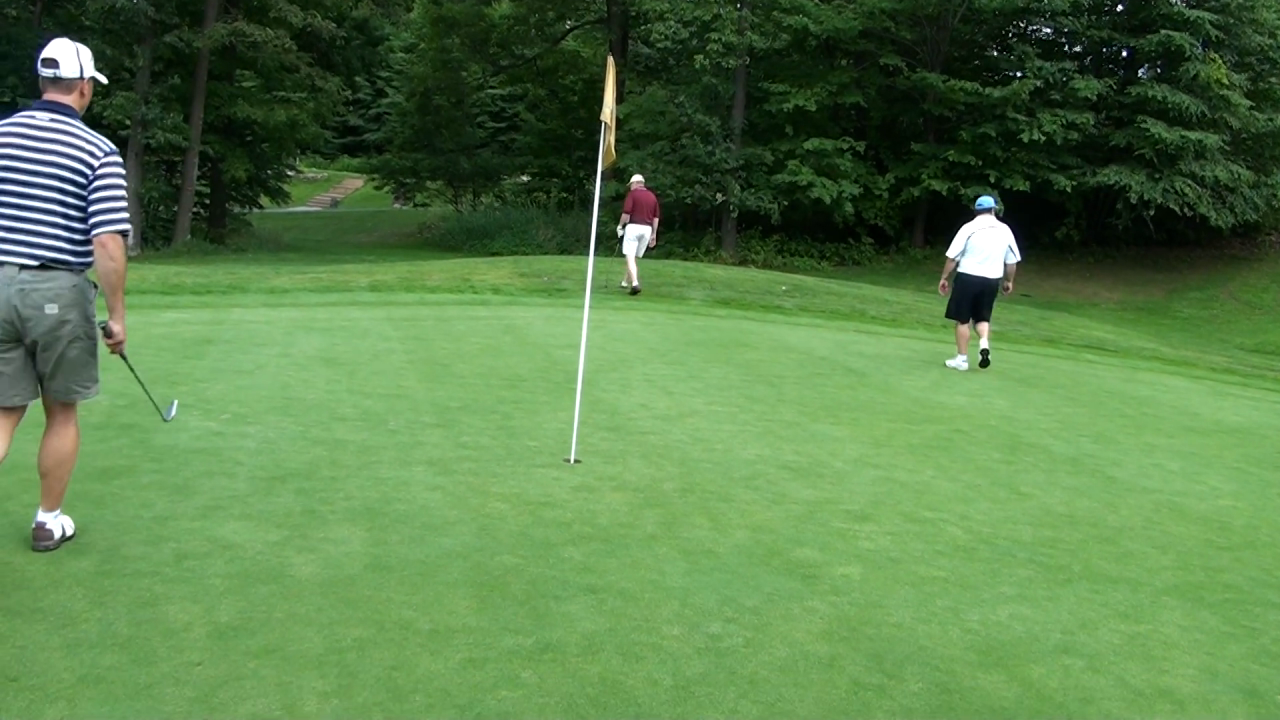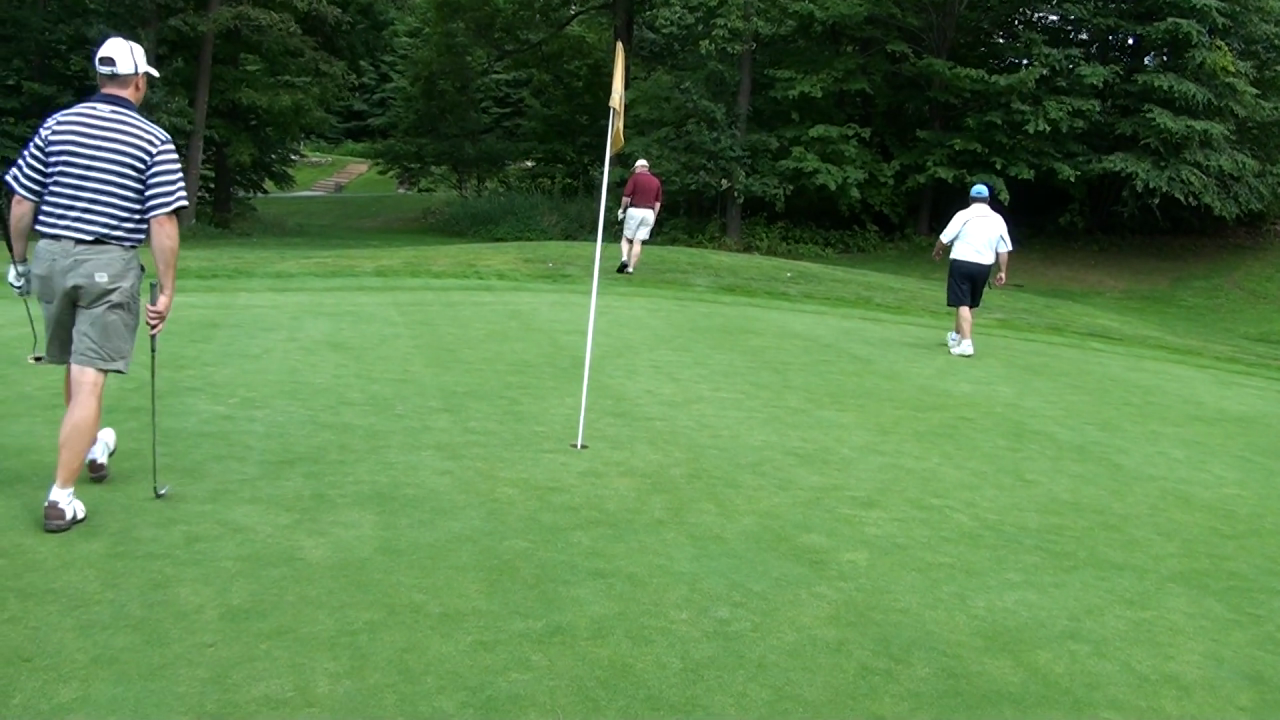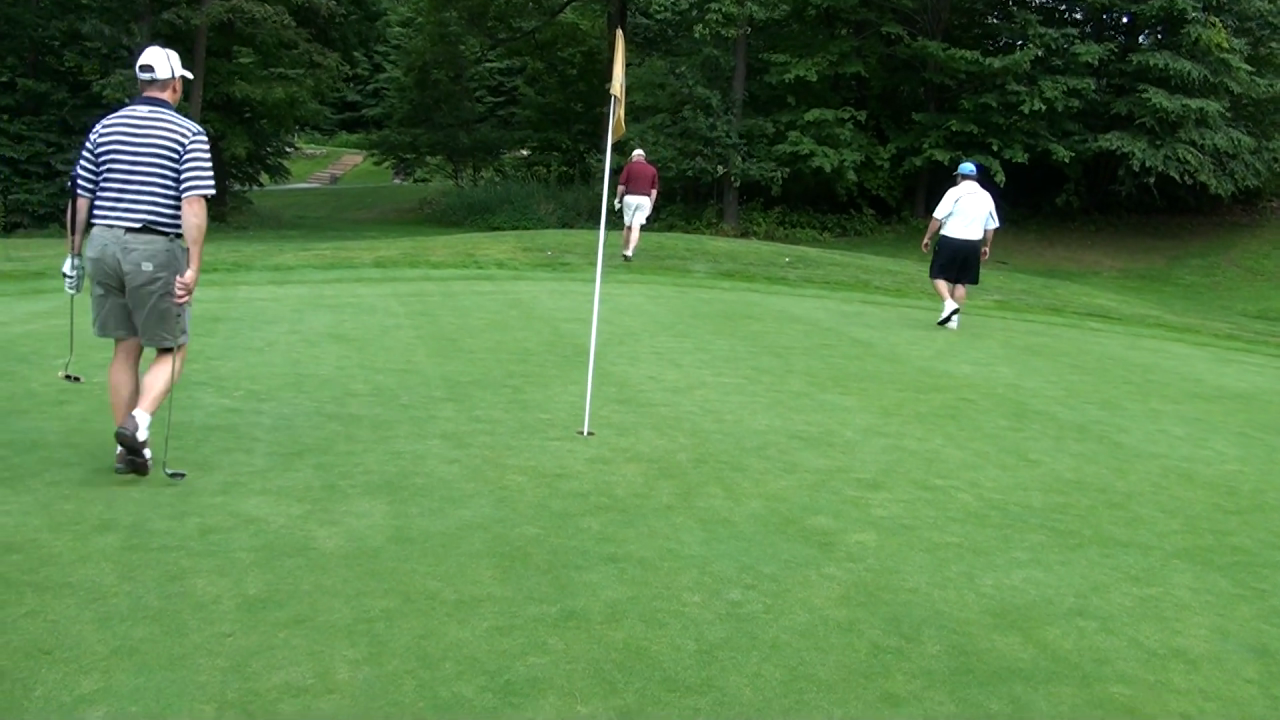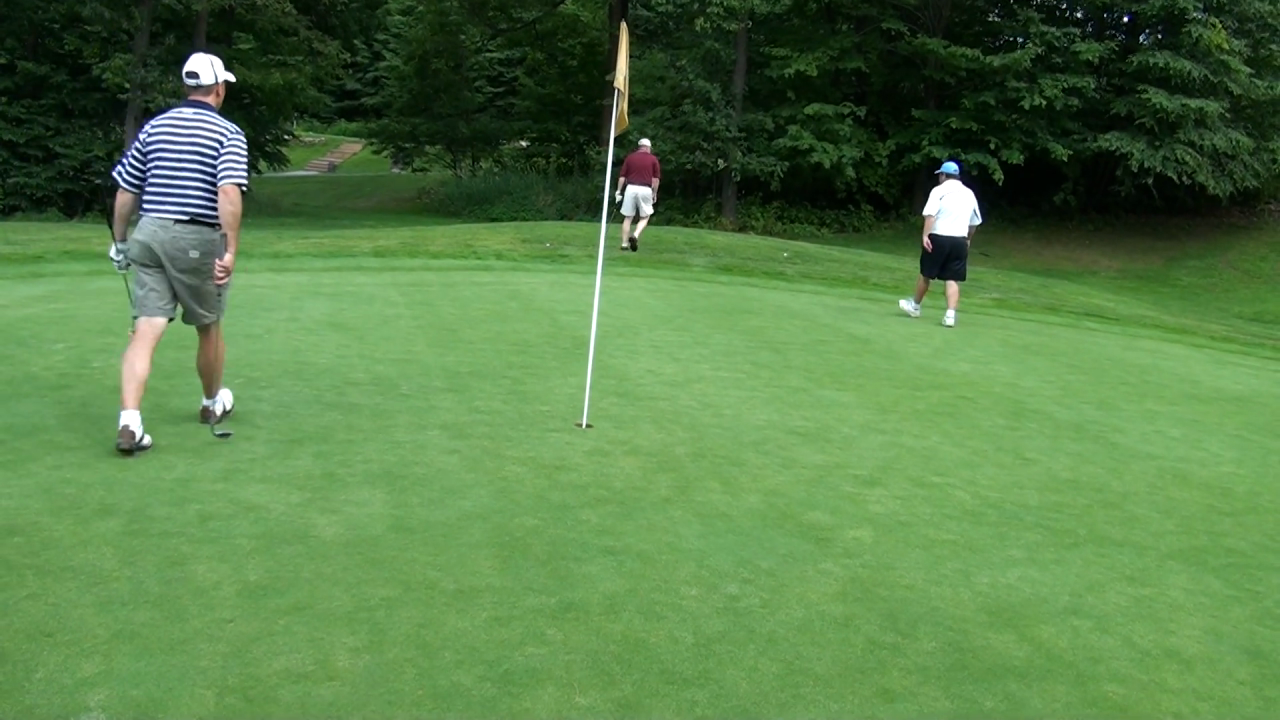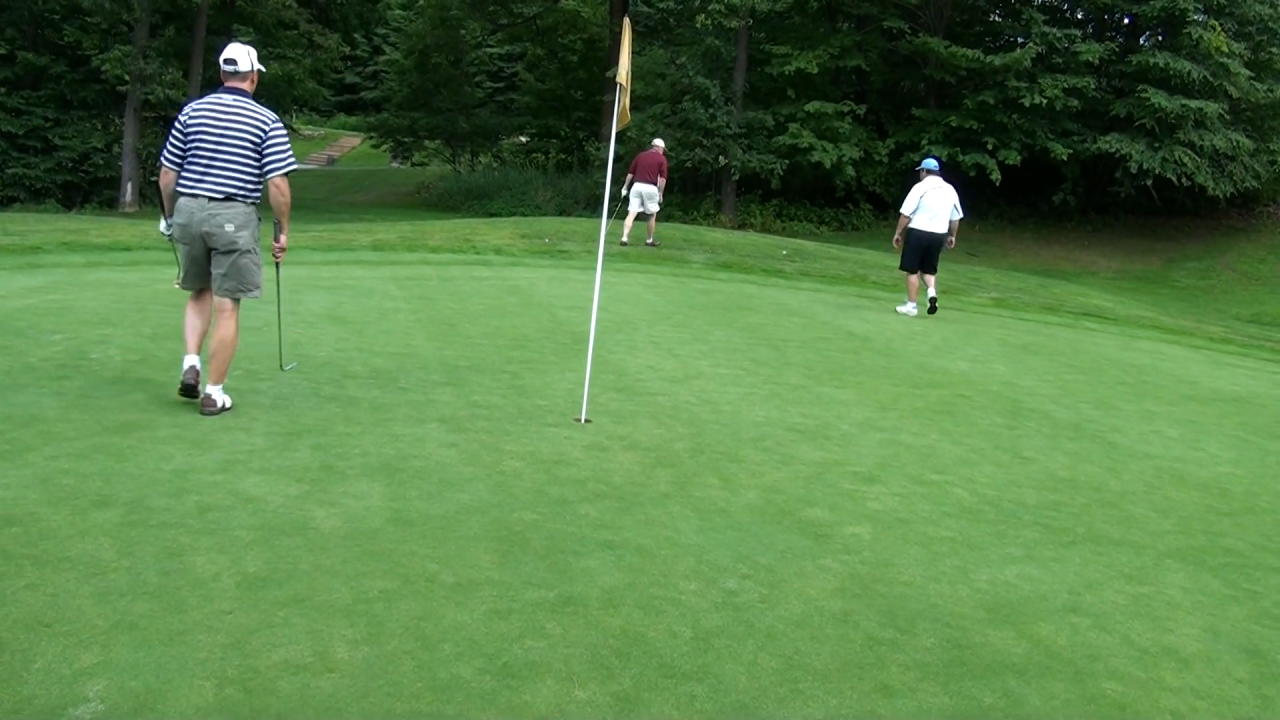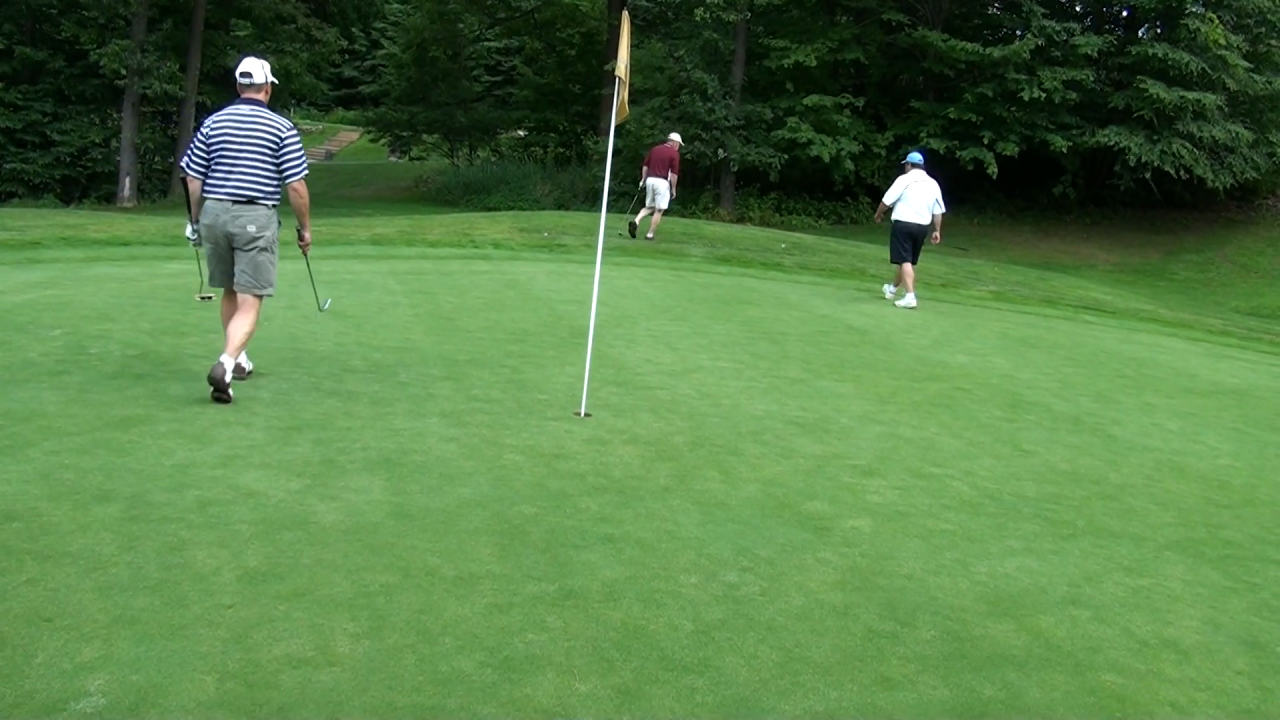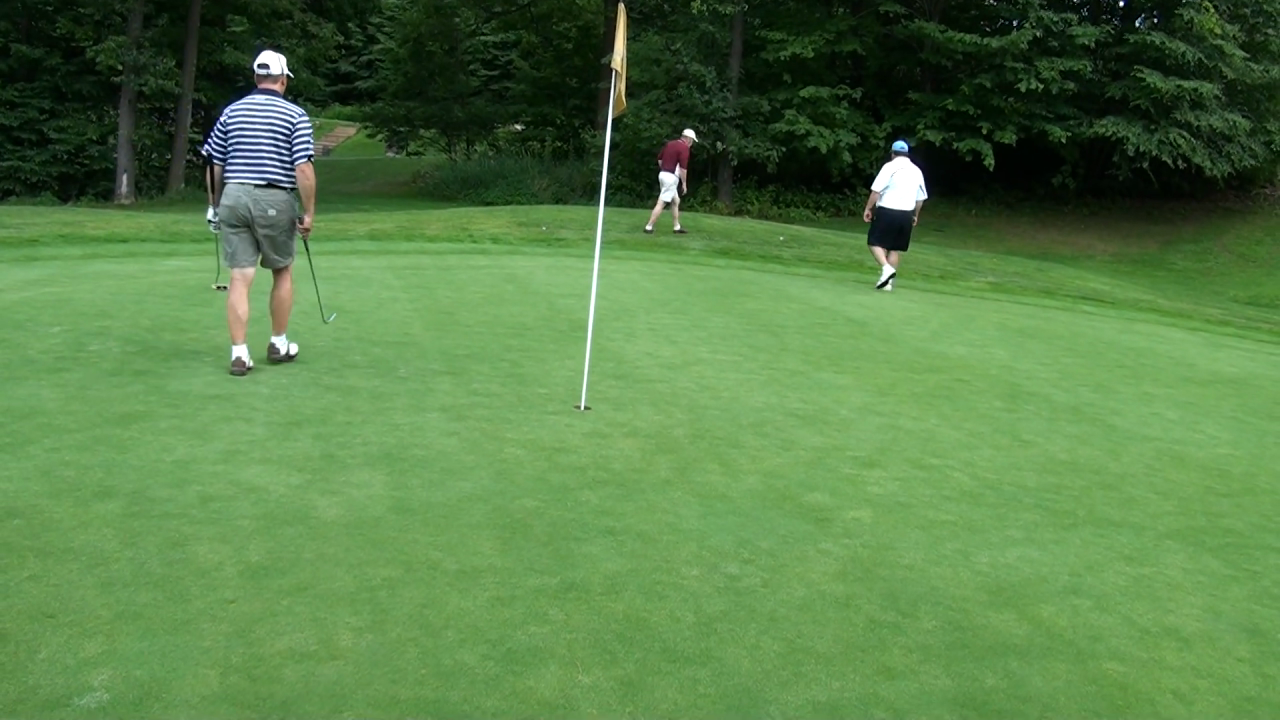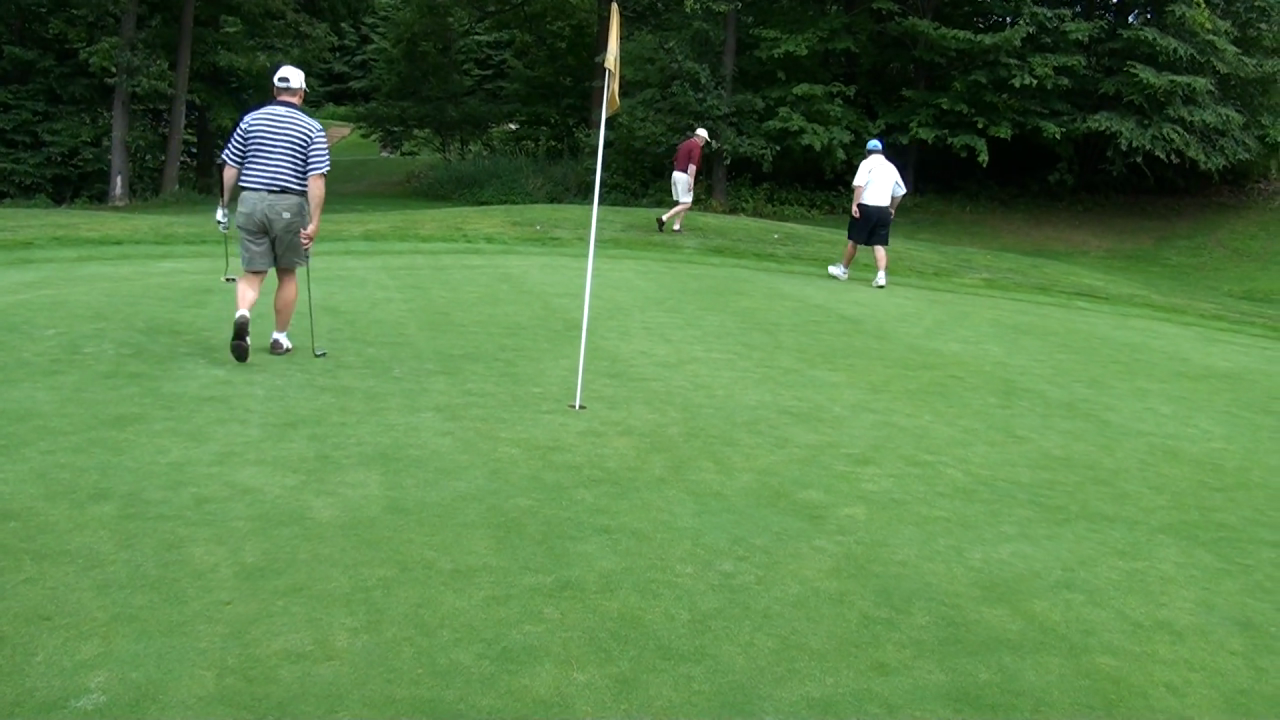
dt=0.3s
person 1, frame 1
right shoulder: (98, 150)
right elbow: (109, 242)
right wrist: (118, 314)
right hip: (58, 294)
right knee: (61, 413)
right ankle: (49, 520)
person 1, frame 2
left shoulder: (56, 124)
right shoulder: (154, 139)
right elbow: (163, 222)
right wrist: (166, 290)
left hip: (52, 260)
right hip: (109, 268)
left knee: (77, 368)
right knee: (88, 385)
left ankle: (92, 450)
right ankle: (60, 498)
person 1, frame 3
left shoulder: (104, 127)
right shoulder: (189, 134)
left elbow: (81, 199)
right elbow: (194, 205)
left wrist: (75, 254)
right wrist: (192, 268)
left hip: (105, 247)
right hip: (156, 253)
left knee: (125, 351)
right knee: (170, 354)
left ankle: (126, 445)
right ankle: (137, 423)
person 1, frame 4
left shoulder: (153, 127)
right shoulder: (228, 132)
left elbow: (125, 191)
right elbow: (229, 194)
left wrist: (120, 240)
right wrist: (230, 250)
left hip: (151, 236)
right hip: (198, 240)
left knee: (146, 333)
right knee: (209, 328)
left ankle: (130, 422)
right ankle: (213, 401)
person 1, frame 5
left shoulder: (192, 111)
right shoulder: (267, 120)
left elbow: (168, 171)
right elbow: (278, 183)
left wrist: (168, 215)
right wrist: (283, 231)
left hip: (190, 213)
right hip: (234, 219)
left knee: (199, 296)
right knee: (226, 308)
left ankle: (191, 365)
right ankle: (213, 392)
person 1, frame 6
left shoulder: (213, 122)
right shoulder: (282, 127)
left elbow: (194, 180)
right elbow: (296, 186)
left wrist: (194, 221)
right wrist: (305, 227)
left hip: (216, 216)
right hip: (256, 221)
left knee: (232, 294)
right knee: (248, 306)
left ankle: (237, 359)
right ankle: (223, 364)
person 1, frame 7
left shoulder: (232, 112)
right shoulder: (295, 114)
left elbow: (215, 165)
right elbow: (303, 169)
left wrist: (215, 205)
right wrist: (309, 212)
left hip: (235, 199)
right hip: (275, 201)
left knee: (240, 280)
right knee: (282, 272)
left ankle: (239, 353)
right ankle: (278, 344)
person 1, frame 8
left shoulder: (251, 120)
right shoulder: (312, 128)
left elbow: (231, 168)
right elbow: (316, 179)
left wrist: (223, 206)
right wrist: (314, 222)
left hip: (251, 204)
right hip: (288, 207)
left knee: (252, 276)
right knee: (287, 275)
left ankle: (242, 316)
right ankle: (280, 337)
person 2, frame 1
left shoulder: (969, 228)
right shoulder: (1005, 231)
left elbow: (952, 257)
right elbow: (1012, 261)
left wrist: (944, 278)
right wrist: (1008, 281)
left hip: (968, 279)
right hip: (991, 281)
left knee: (962, 320)
right knee: (982, 319)
left ankle: (962, 359)
right ankle: (984, 343)
person 2, frame 2
left shoulder: (963, 215)
right shoulder: (998, 220)
left elbow: (944, 239)
right elbow: (1003, 250)
left wrist: (936, 251)
right wrist: (1002, 272)
left hip: (961, 265)
right hip: (983, 268)
left knee: (962, 305)
right knee: (969, 305)
left ankle: (966, 344)
right ankle: (955, 337)
person 2, frame 3
left shoulder: (955, 192)
right shoulder: (986, 197)
left elbow: (938, 217)
right elbow: (990, 227)
left wrist: (927, 237)
right wrist: (986, 247)
left hip: (950, 241)
right hip: (973, 244)
left knee: (937, 276)
right knee: (961, 282)
left ankle: (949, 304)
right ankle: (953, 319)
person 2, frame 4
left shoulder: (939, 190)
right shoulder: (969, 194)
left elbow: (930, 215)
right elbow: (974, 222)
left wrist: (925, 235)
right wrist: (968, 239)
left hip: (938, 239)
right hip: (959, 241)
left knee: (925, 274)
right knee: (952, 280)
left ankle: (914, 306)
right ankle: (950, 314)
person 2, frame 5
left shoulder: (920, 188)
right shoulder: (950, 190)
left elbow: (905, 213)
right elbow: (955, 217)
left wrist: (898, 233)
right wrist: (952, 236)
left hip: (918, 233)
right hip: (938, 236)
left knee: (912, 270)
right knee: (929, 270)
left ankle: (911, 305)
right ankle: (931, 292)
person 2, frame 6
left shoulder: (904, 179)
right shoulder: (933, 184)
left elbow: (886, 201)
right elbow: (938, 211)
left wrist: (878, 214)
right wrist: (937, 231)
left hip: (902, 225)
right hip: (922, 227)
left knee: (905, 262)
right knee: (908, 261)
left ankle: (910, 297)
right ankle: (892, 289)
person 2, frame 7
left shoulder: (890, 167)
right shoulder: (916, 171)
left elbow: (876, 190)
right elbow: (920, 198)
left wrist: (867, 209)
right wrist: (915, 215)
left hip: (887, 212)
right hip: (905, 214)
left knee: (874, 244)
right knee: (895, 249)
left ankle: (887, 268)
right ankle: (888, 281)
person 2, frame 8
left shoulder: (867, 163)
right shoulder: (891, 167)
left elbow: (859, 185)
right elbow: (899, 192)
left wrist: (854, 205)
right wrist: (892, 208)
left hip: (865, 208)
right hip: (883, 210)
left knee: (853, 240)
right knee: (879, 245)
left ankle: (843, 270)
right ankle: (881, 275)
